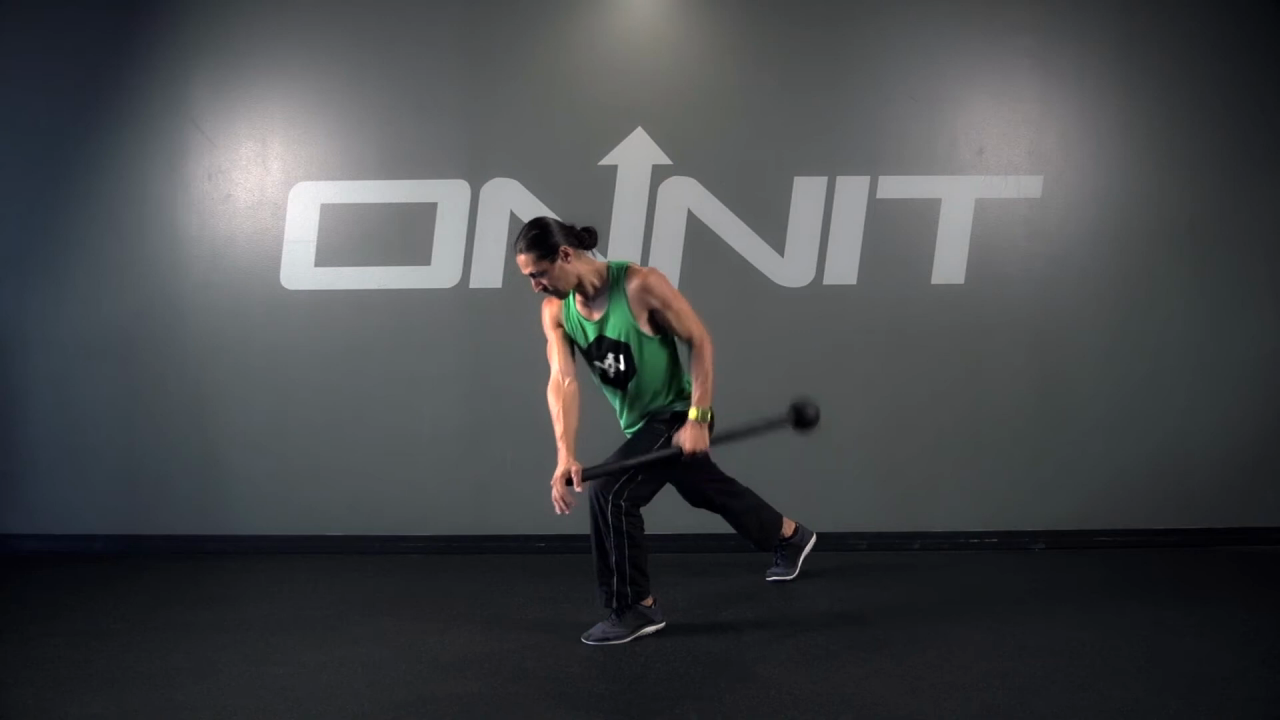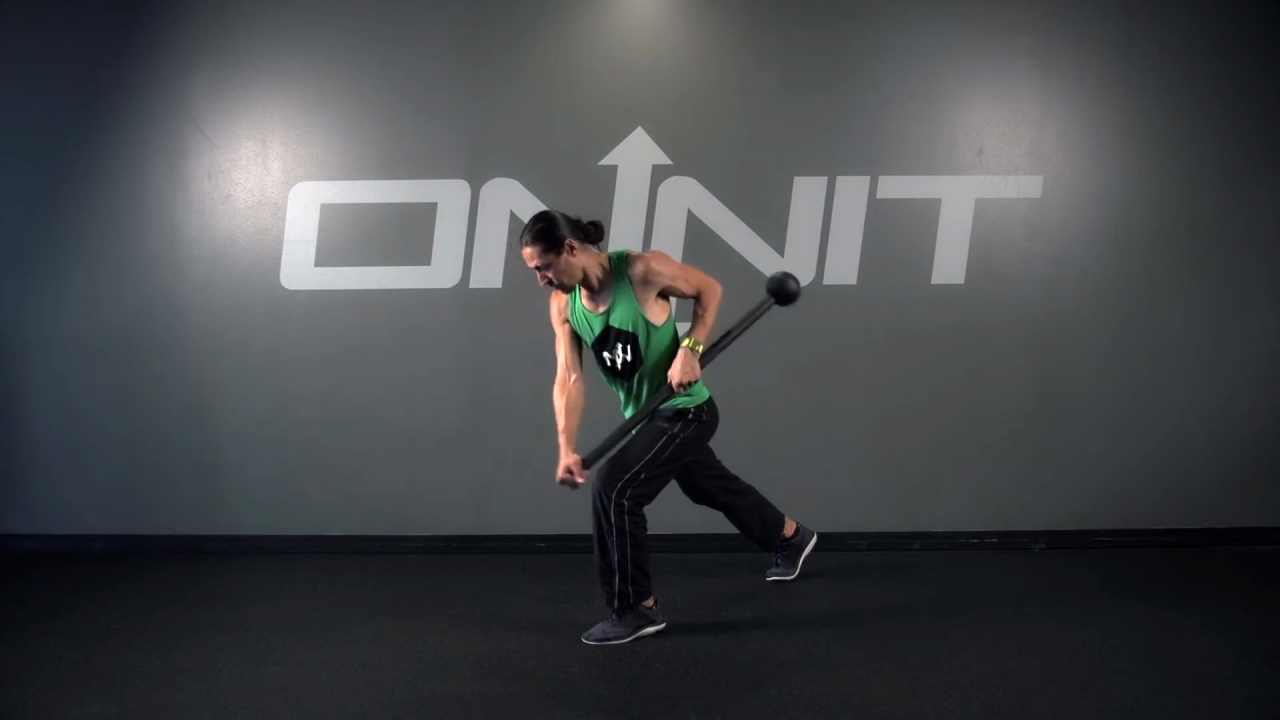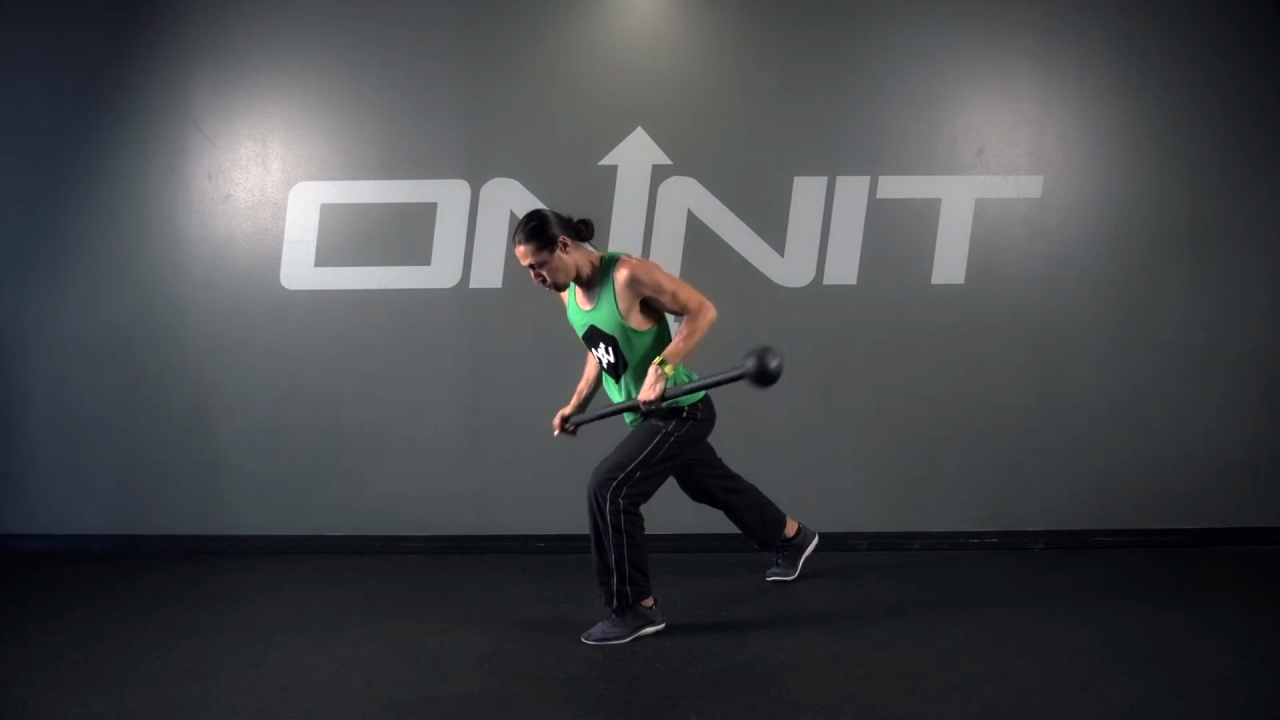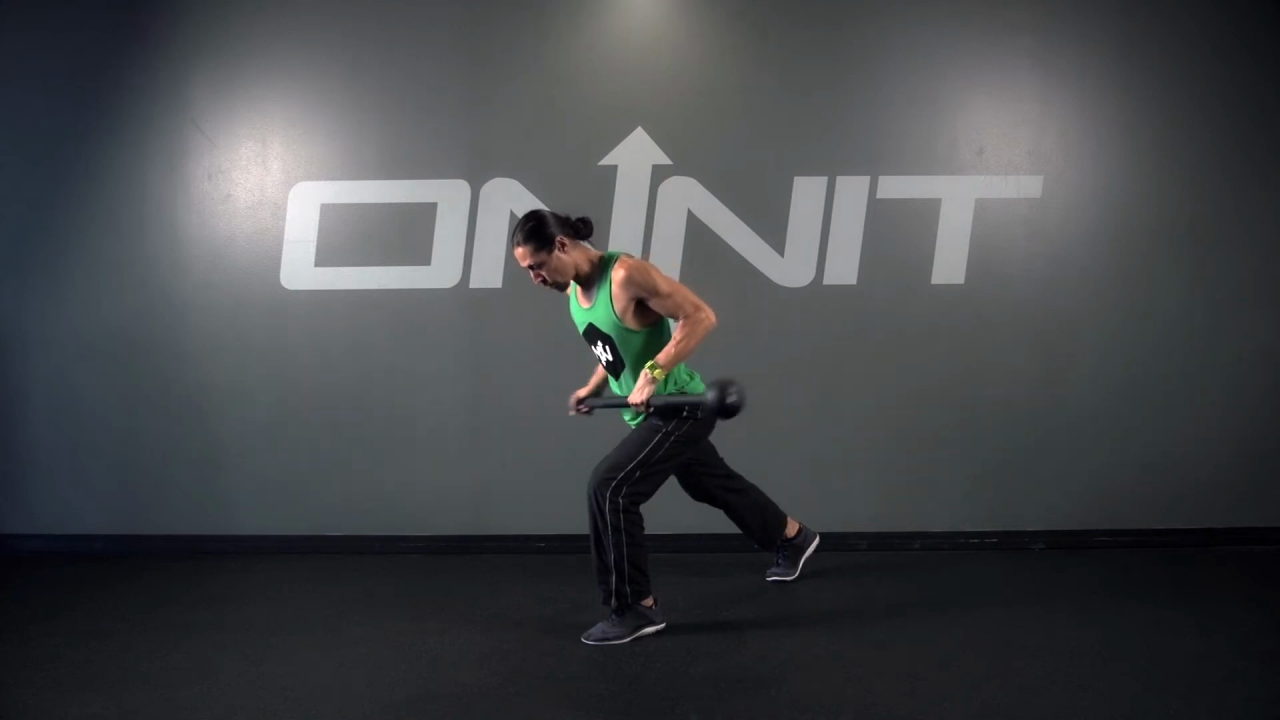
dt=0.7s
person 1, frame 1
left shoulder: (639, 284)
right shoulder: (555, 312)
left elbow: (700, 341)
right elbow: (562, 382)
left wrist: (698, 417)
right wrist: (565, 455)
left hip: (676, 417)
right hip: (640, 425)
left knee: (609, 492)
right knee: (709, 491)
left ankle: (636, 608)
right ankle: (791, 536)
person 1, frame 2
left shoulder: (642, 270)
right shoulder: (562, 305)
left elbow: (709, 289)
right elbow: (569, 377)
left wrist: (690, 350)
right wrist: (567, 448)
left hip: (684, 410)
right hip: (648, 418)
left knee: (614, 490)
right knee: (712, 488)
left ankle: (636, 609)
right ankle: (791, 537)
person 1, frame 3
left shoulder: (629, 275)
right shoulder: (568, 293)
left elbow: (703, 311)
left wrist: (662, 369)
right wrist: (577, 402)
left hip: (679, 410)
right hip: (647, 415)
left knee: (609, 488)
right knee: (712, 486)
left ankle: (636, 609)
right ankle: (793, 537)
person 1, frame 4
left shoulder: (626, 274)
right shoulder: (574, 288)
left elbow: (701, 316)
left wrist: (652, 373)
right wrist: (594, 386)
left hip: (680, 408)
right hip: (655, 413)
left knee: (609, 488)
right knee: (713, 485)
left ankle: (637, 608)
right ankle: (794, 537)
